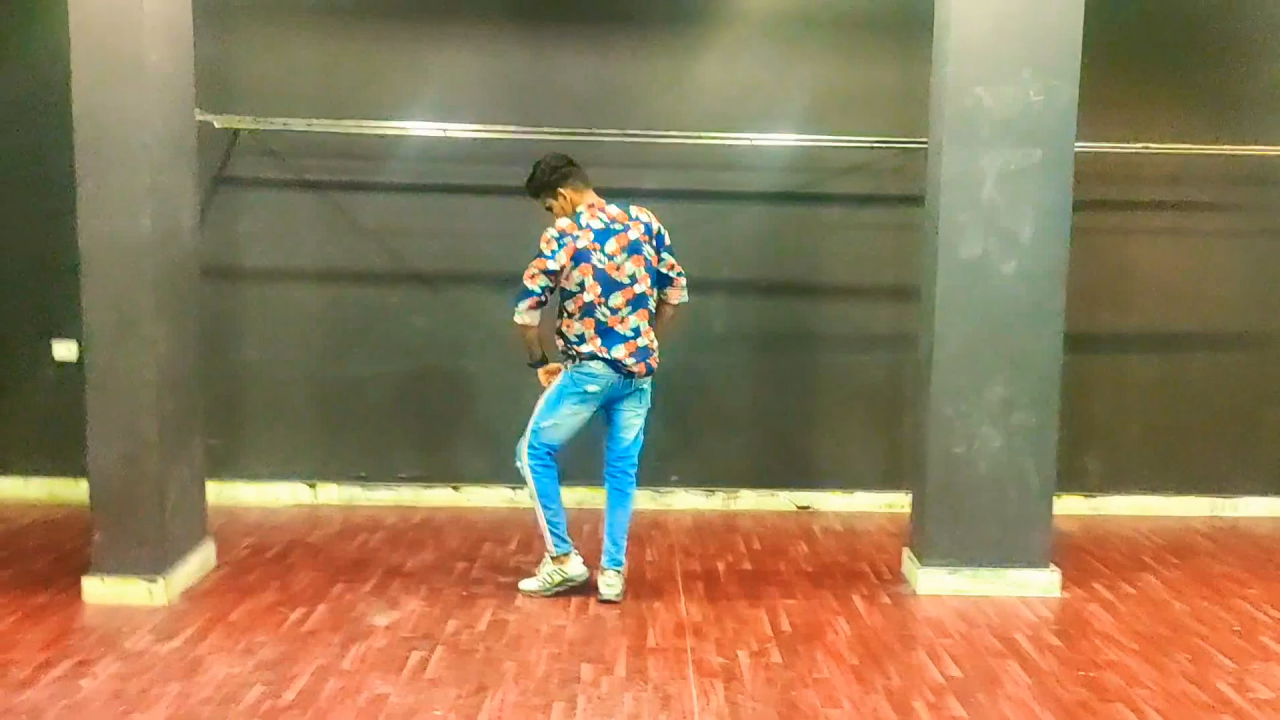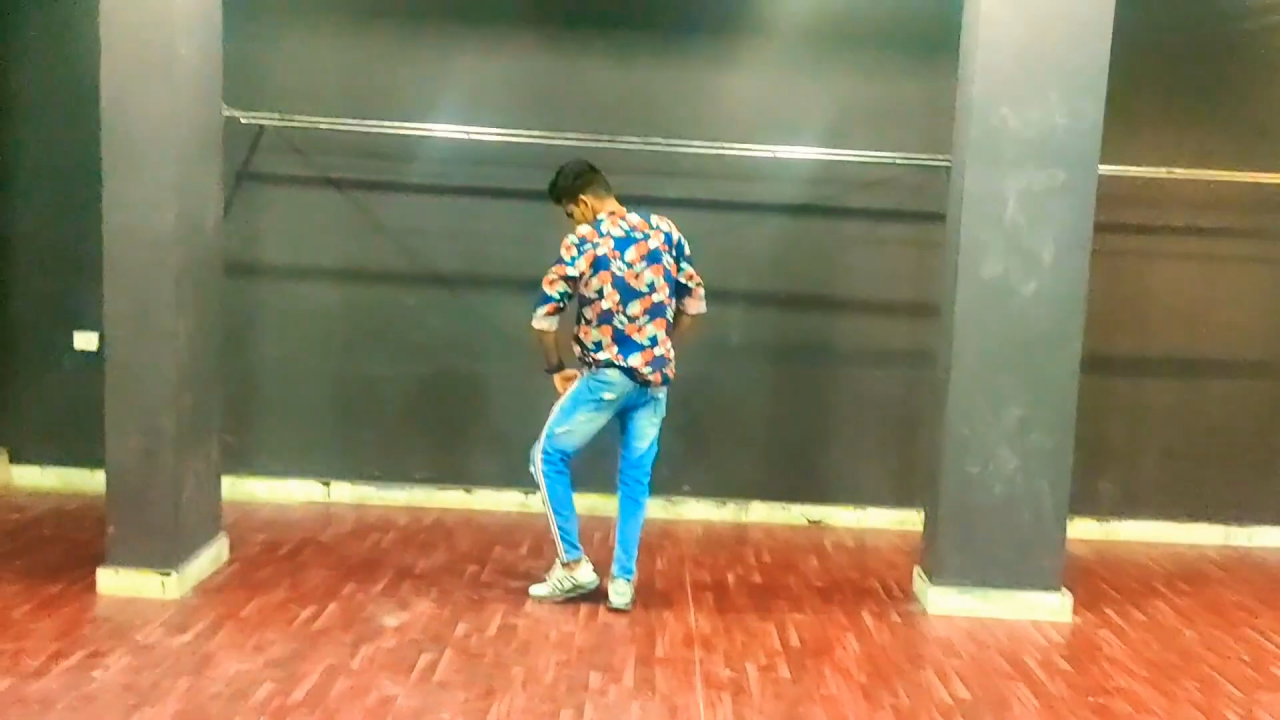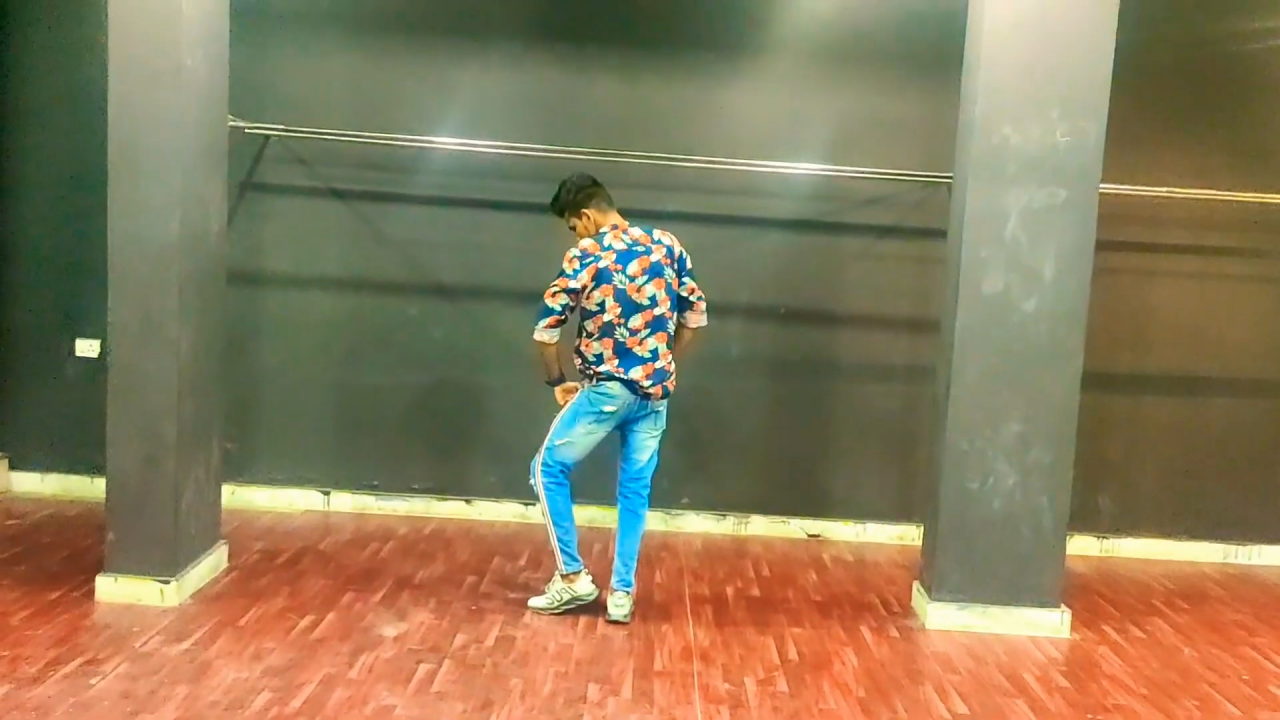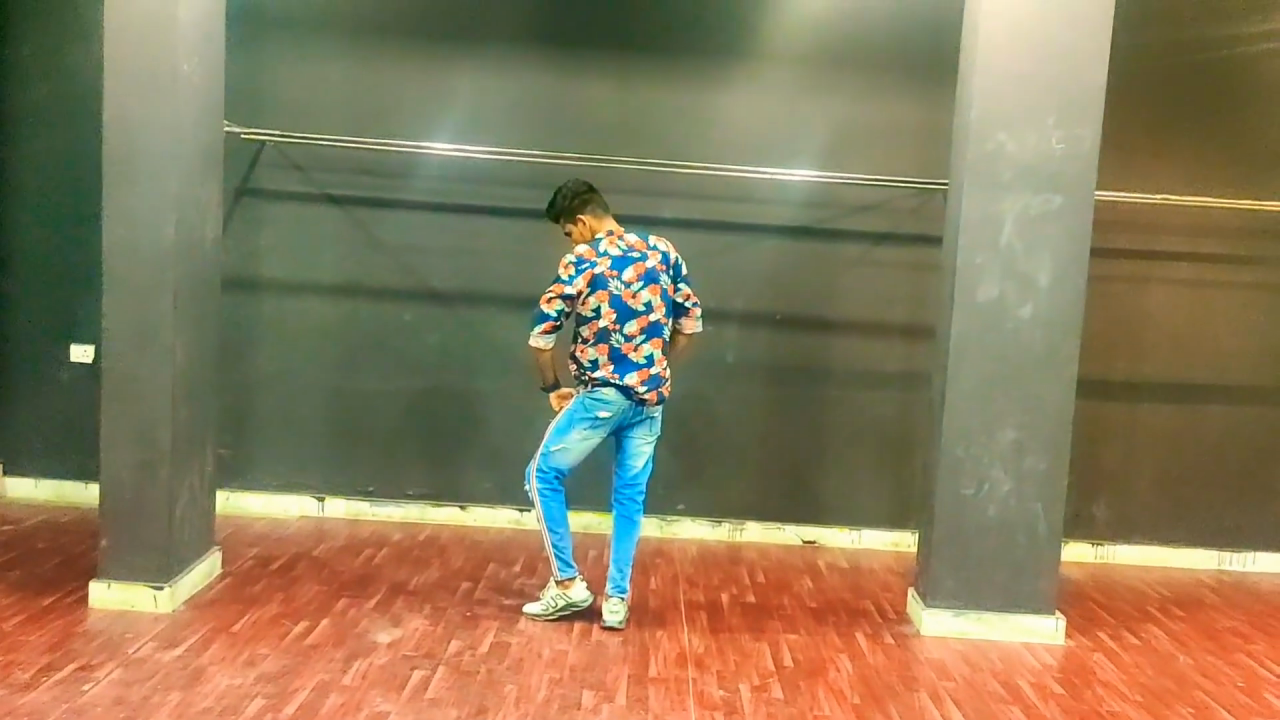
dt=0.3s
person 1, frame 1
left shoulder: (561, 235)
right shoulder: (644, 221)
left elbow: (526, 312)
right elbow: (676, 292)
left wrist: (539, 363)
left hip: (590, 369)
right hip: (639, 369)
left knee: (534, 452)
right knee: (622, 469)
left ankle: (564, 559)
right ankle: (613, 572)
person 1, frame 2
left shoulder: (582, 241)
right shoulder: (664, 230)
left elbow: (544, 316)
right elbow: (694, 302)
left wrist: (556, 369)
left hip: (607, 377)
right hip: (655, 378)
left knee: (548, 457)
right knee: (636, 477)
left ankle: (574, 565)
right ankle: (623, 581)
person 1, frame 3
left shoulder: (584, 255)
right shoulder: (667, 245)
left elbow: (546, 329)
right elbow: (695, 316)
left wrist: (557, 381)
left hip: (607, 389)
right hip: (656, 392)
left knee: (548, 470)
right knee: (635, 490)
left ankle: (573, 577)
right ankle: (622, 593)
person 1, frame 4
left shoulder: (580, 261)
right shoulder: (662, 251)
left elbow: (541, 335)
right elbow: (690, 321)
left wrist: (552, 388)
left hip: (602, 395)
right hip: (651, 397)
left knee: (543, 475)
right knee: (630, 496)
left ankle: (568, 584)
right ankle: (617, 599)
